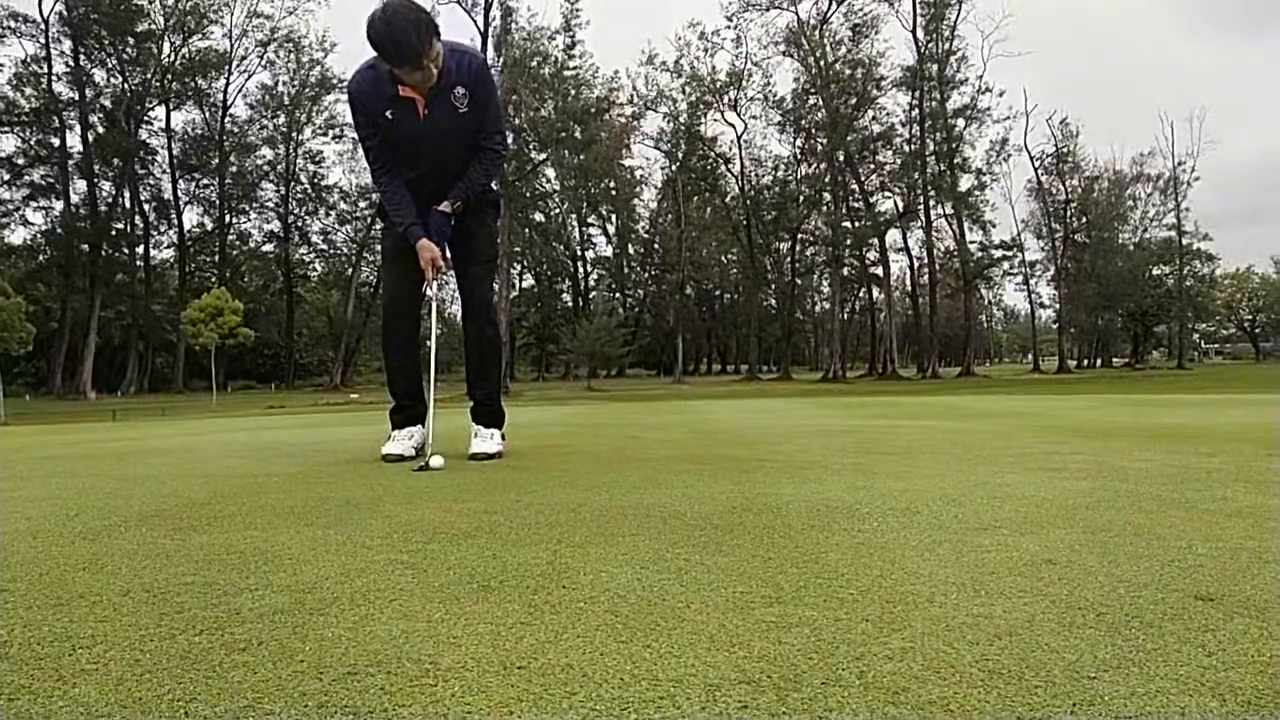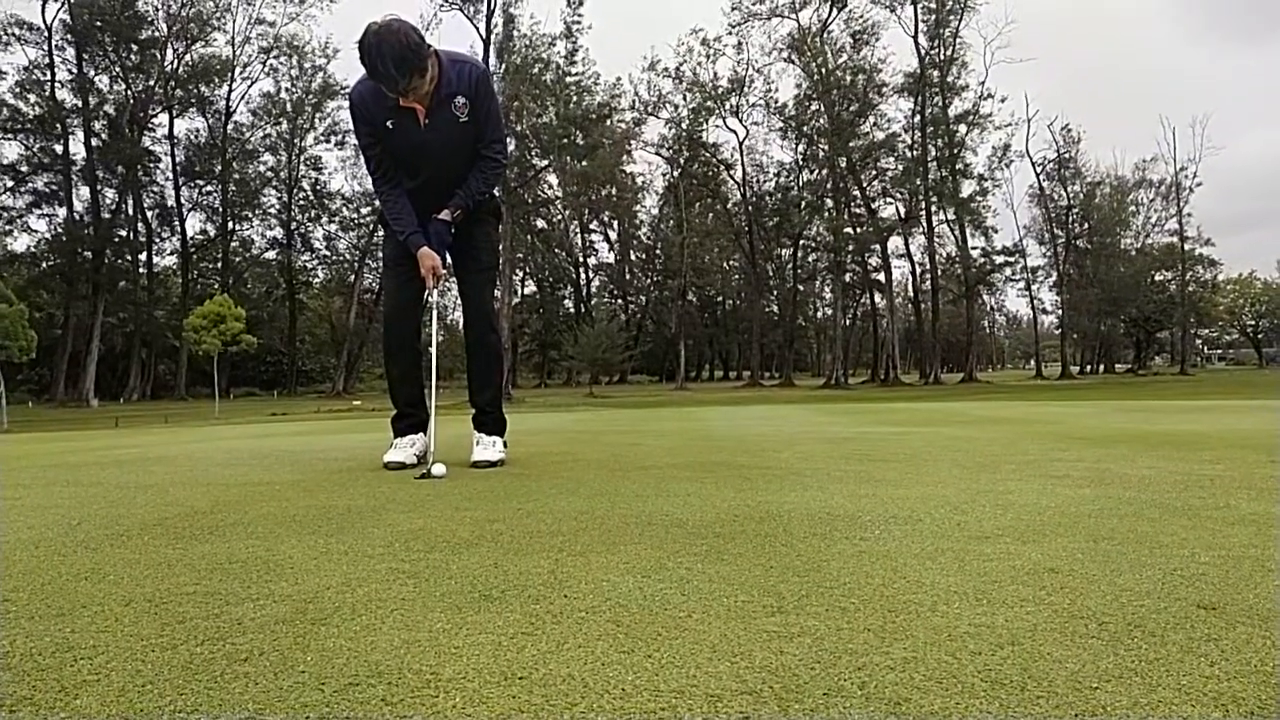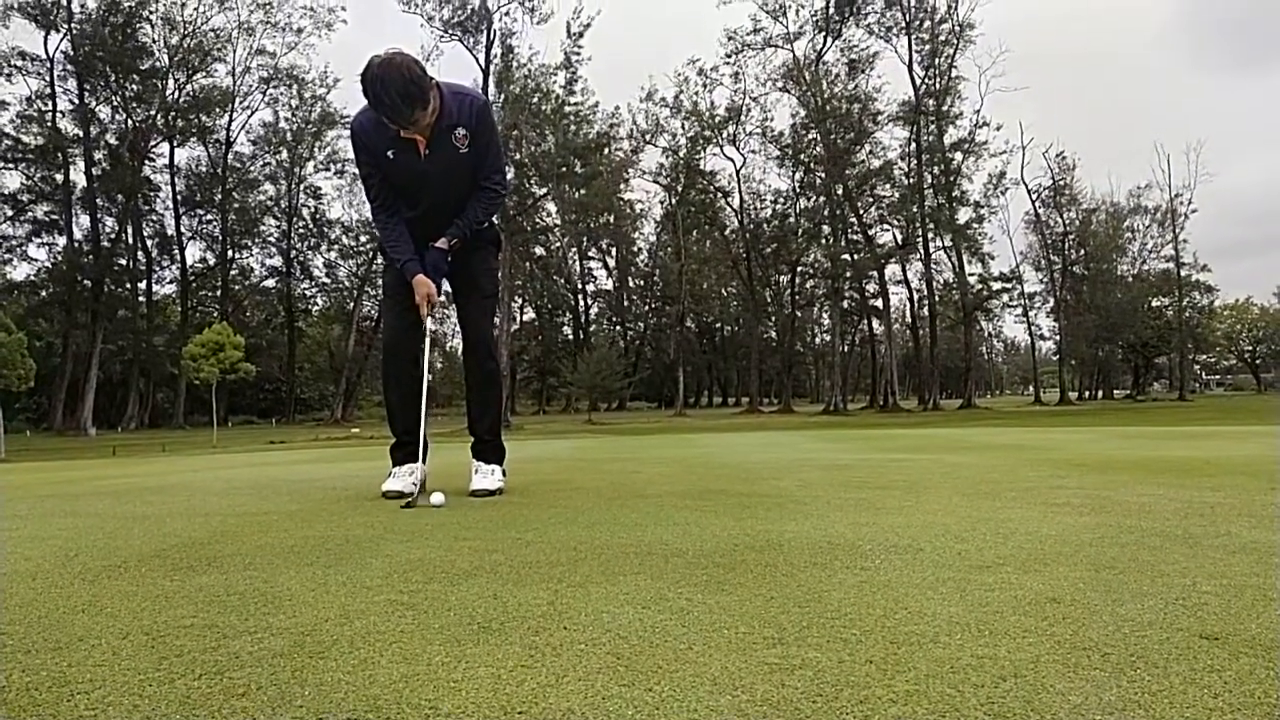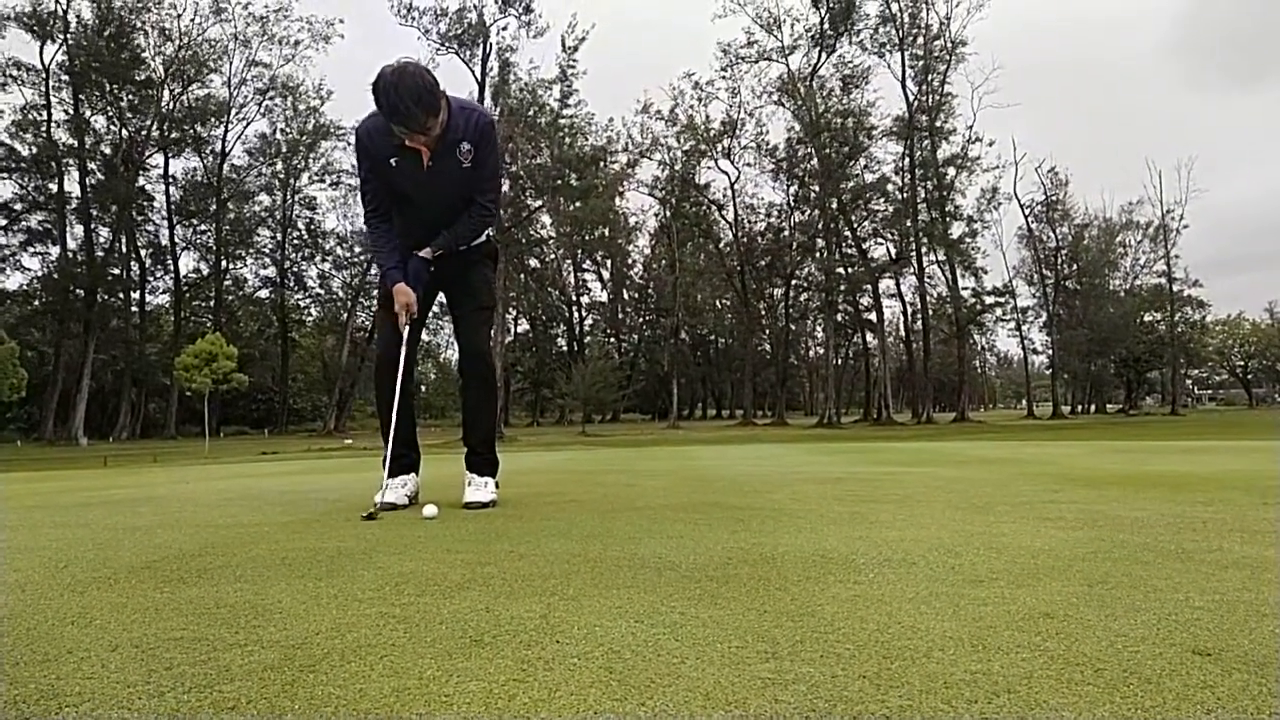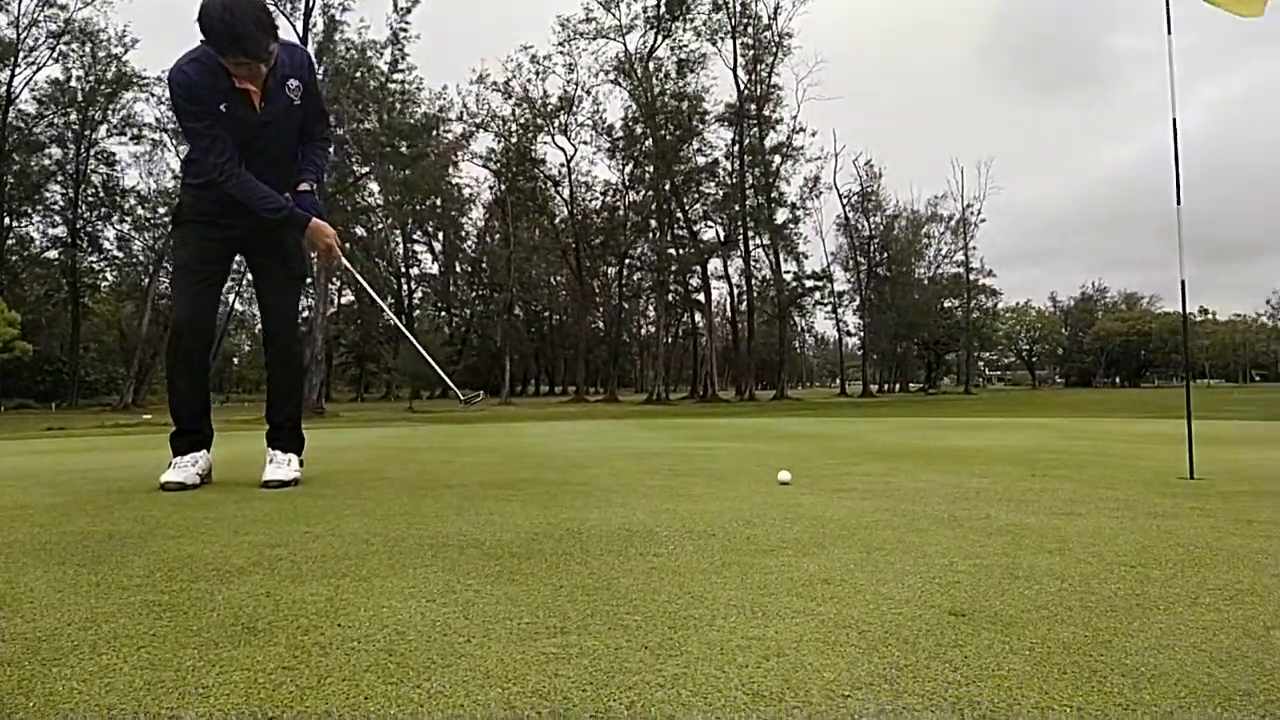
dt=1s
person 1, frame 1
left shoulder: (471, 66)
right shoulder: (365, 88)
left elbow: (494, 147)
right elbow: (385, 173)
left wrist: (452, 205)
right wrist: (417, 236)
left hip: (469, 200)
right hip: (406, 208)
left knee: (479, 304)
right knee: (397, 308)
left ankle: (487, 422)
right ankle: (407, 423)
person 1, frame 2
left shoulder: (471, 76)
right shoulder: (365, 99)
left elbow: (494, 156)
right elbow: (385, 182)
left wrist: (452, 212)
right wrist: (417, 244)
left hip: (470, 208)
right hip: (406, 216)
left knee: (480, 312)
right knee: (398, 316)
left ankle: (489, 429)
right ankle: (409, 430)
person 1, frame 3
left shoulder: (472, 108)
right shoulder: (366, 129)
left elbow: (494, 187)
right elbow: (384, 210)
left wrist: (448, 242)
right wrist: (413, 272)
left hip: (469, 239)
right hip: (407, 246)
left knee: (479, 340)
right knee: (398, 345)
left ankle: (488, 457)
right ankle: (407, 459)
person 1, frame 4
left shoulder: (477, 123)
right shoulder: (371, 135)
left elbow: (487, 205)
right elbow: (377, 217)
left wrist: (433, 254)
right wrist: (395, 280)
left hip: (466, 253)
right hip: (403, 257)
left knee: (476, 354)
right knee: (390, 356)
left ankle: (481, 471)
right ankle: (402, 471)
person 1, frame 5
left shoulder: (296, 61)
right shoulder: (188, 78)
left elbow: (317, 133)
right elbow: (225, 171)
left wrist: (306, 190)
right wrist: (302, 222)
left hip: (279, 211)
right hip: (208, 213)
left knee: (282, 325)
right knee: (188, 324)
left ankle: (284, 447)
right ankle: (191, 449)
